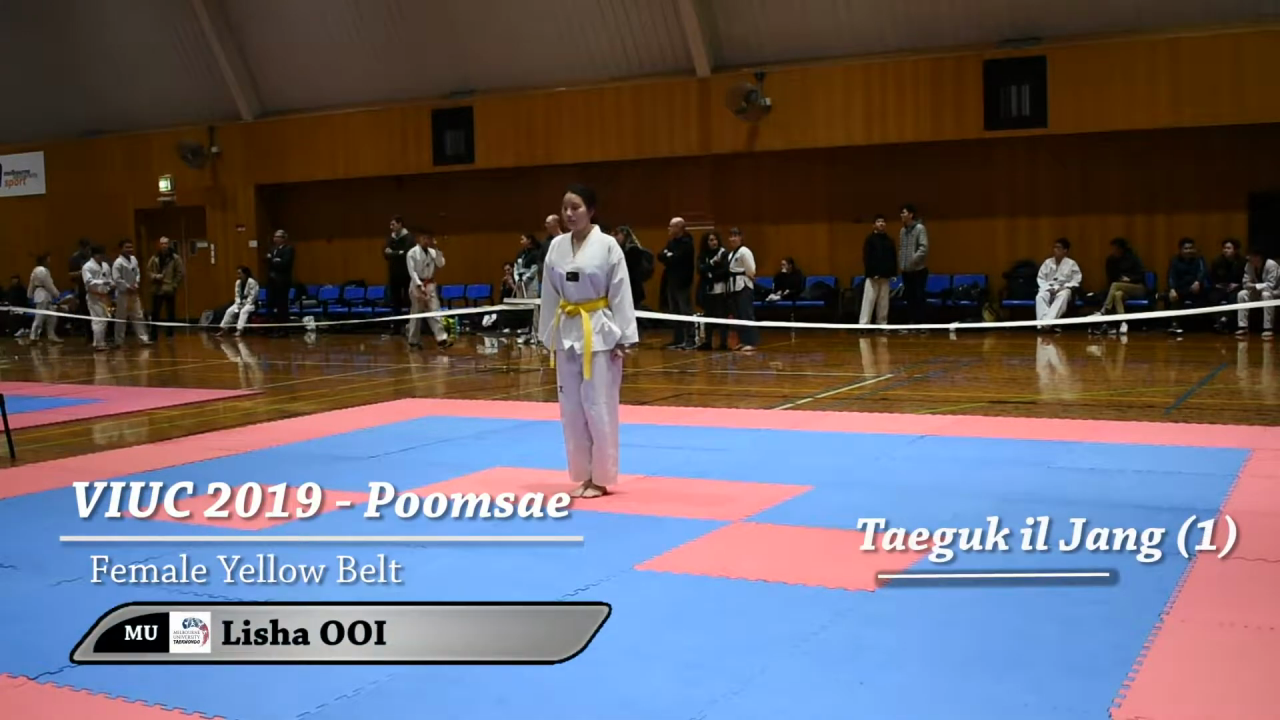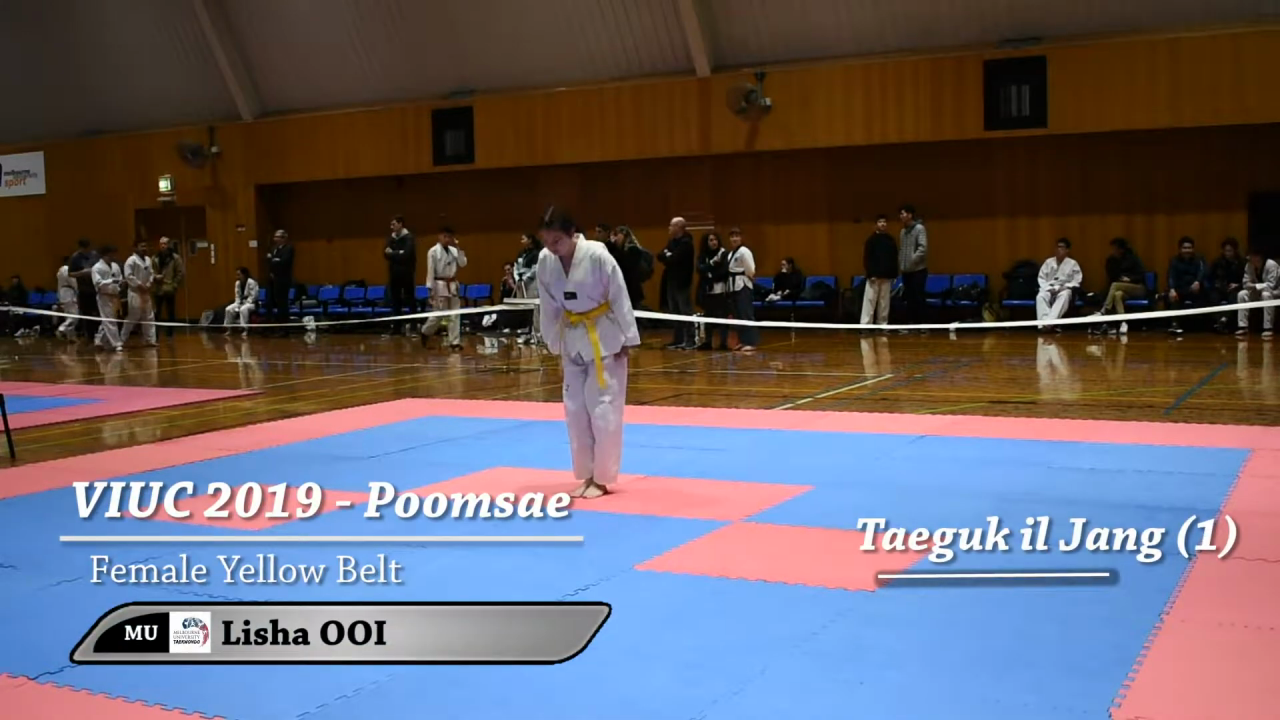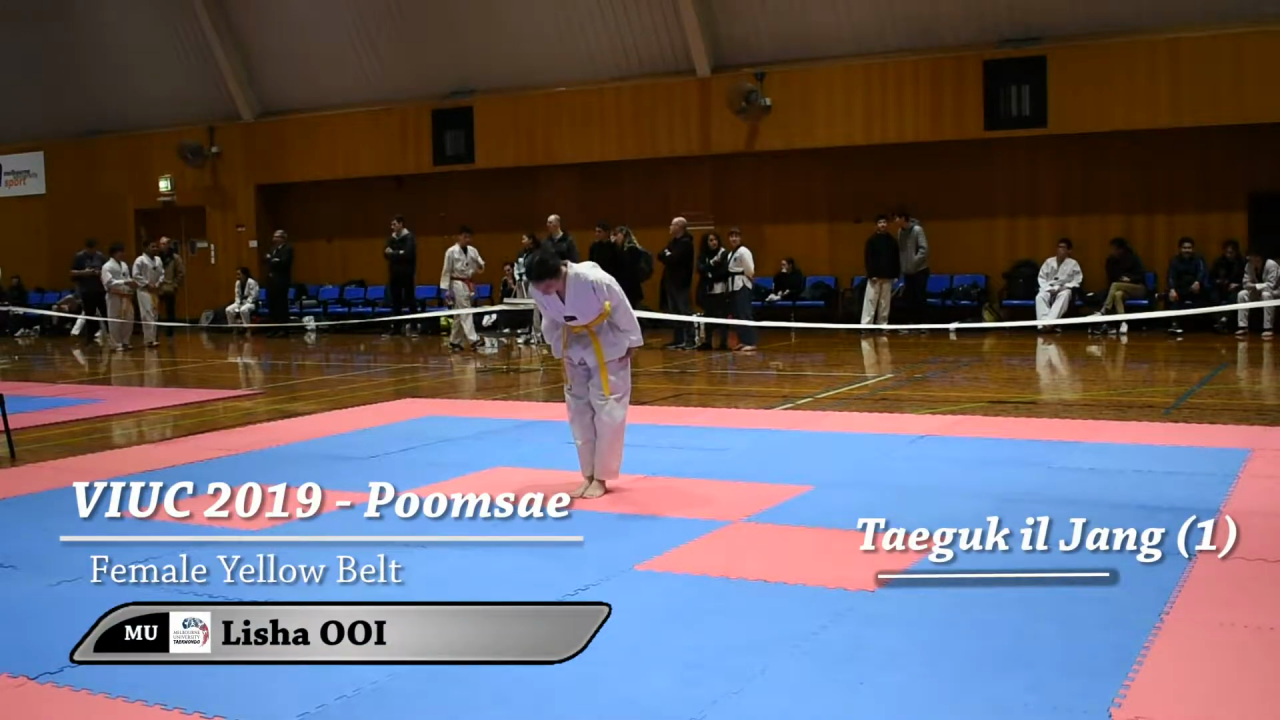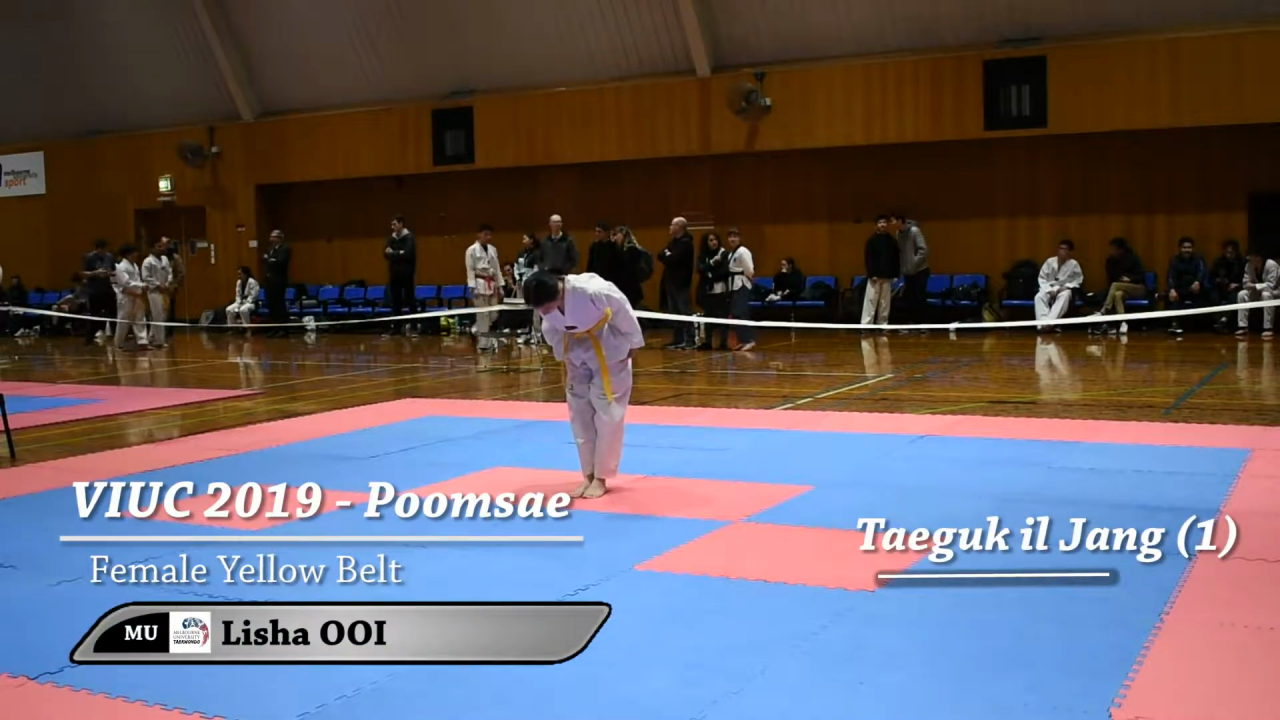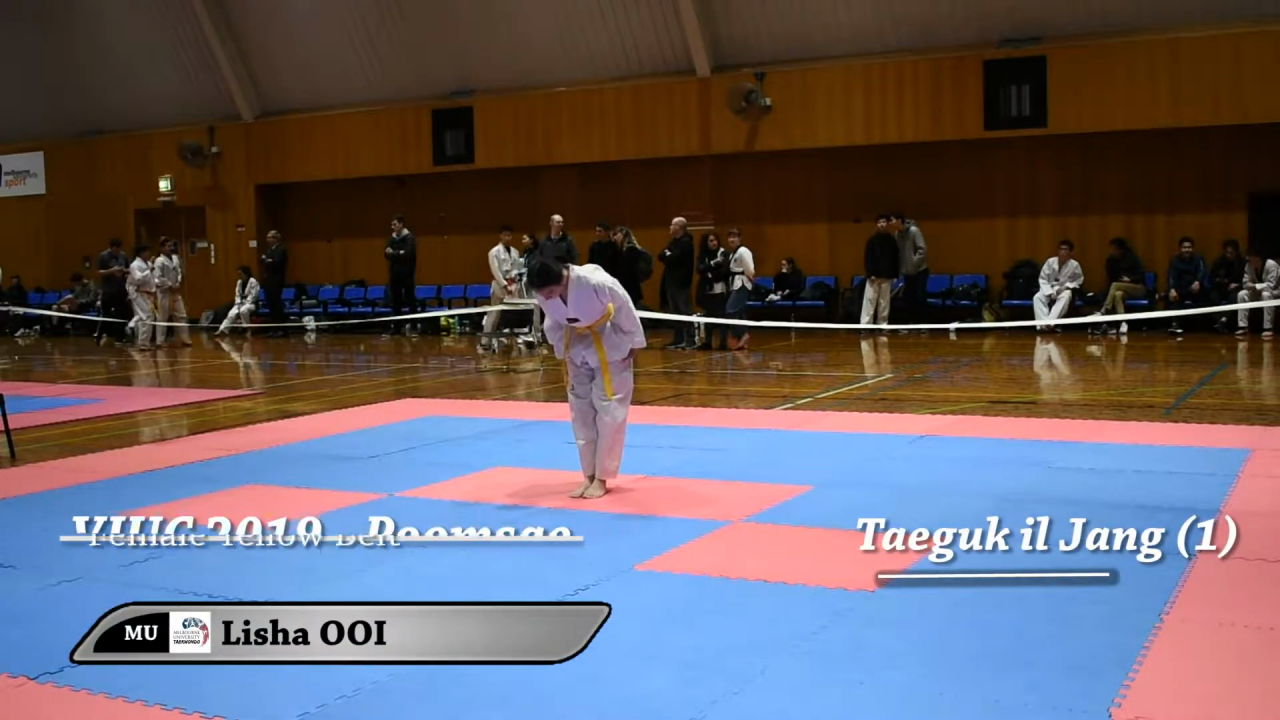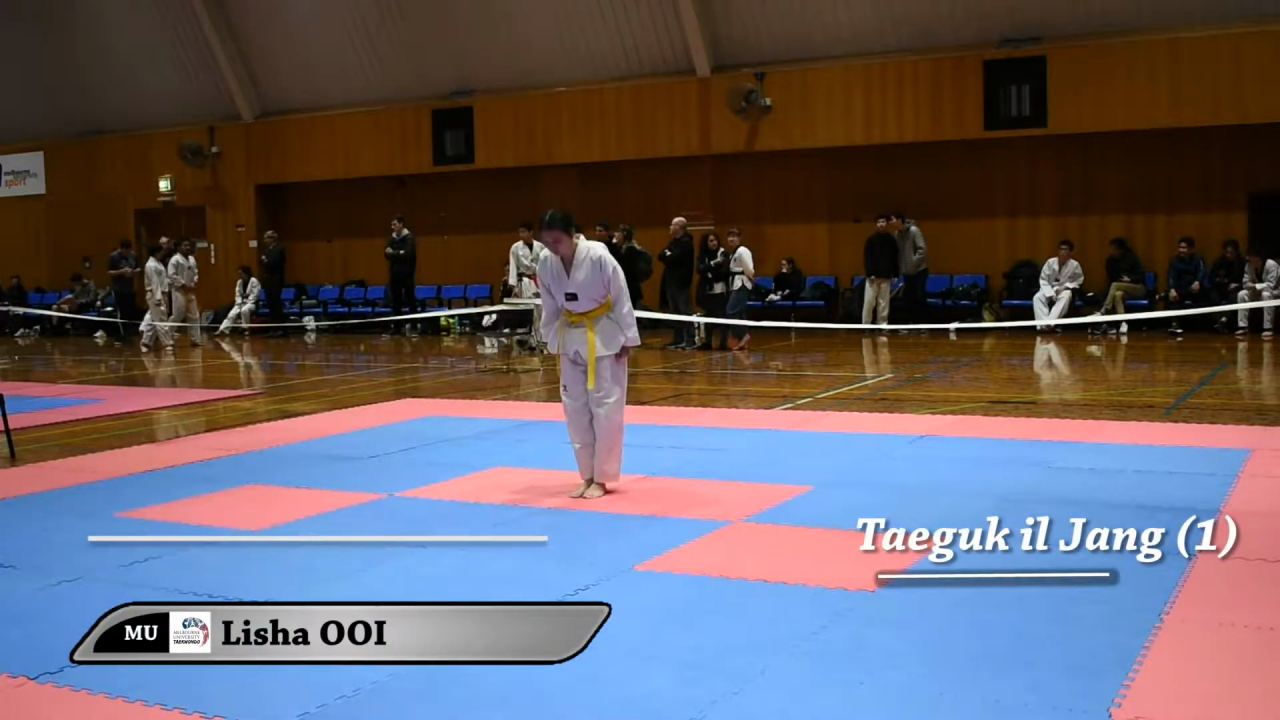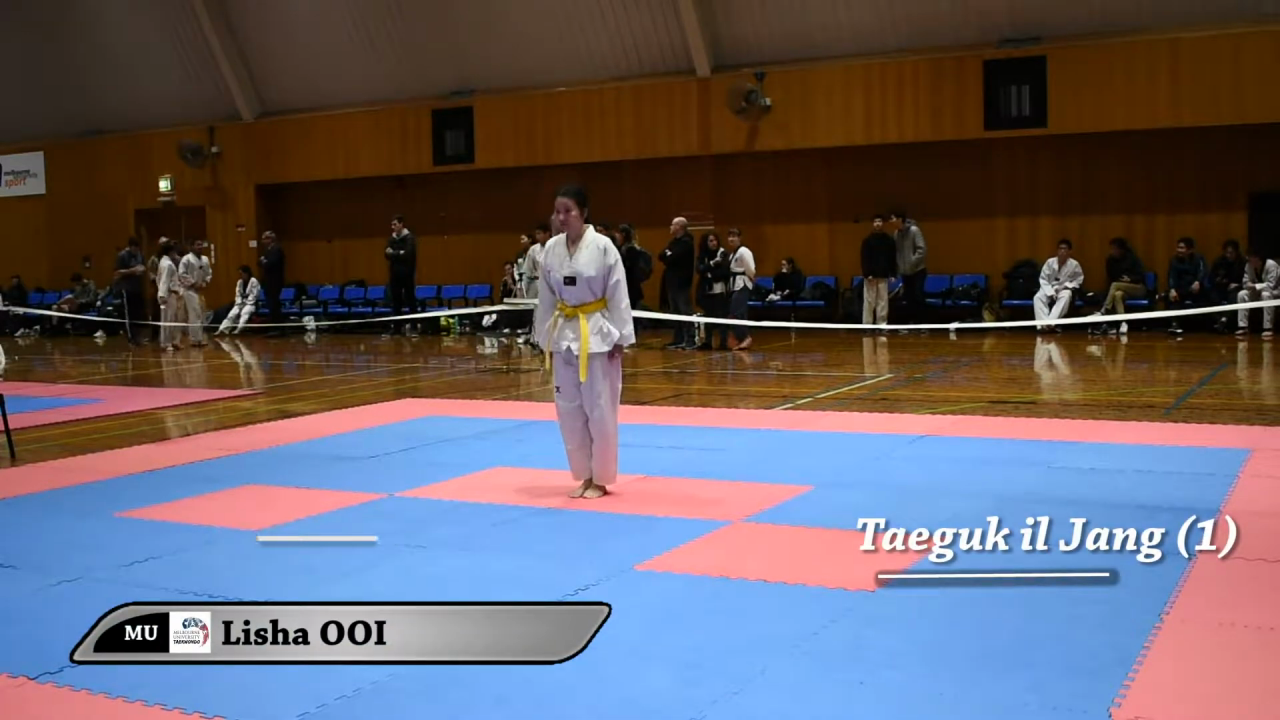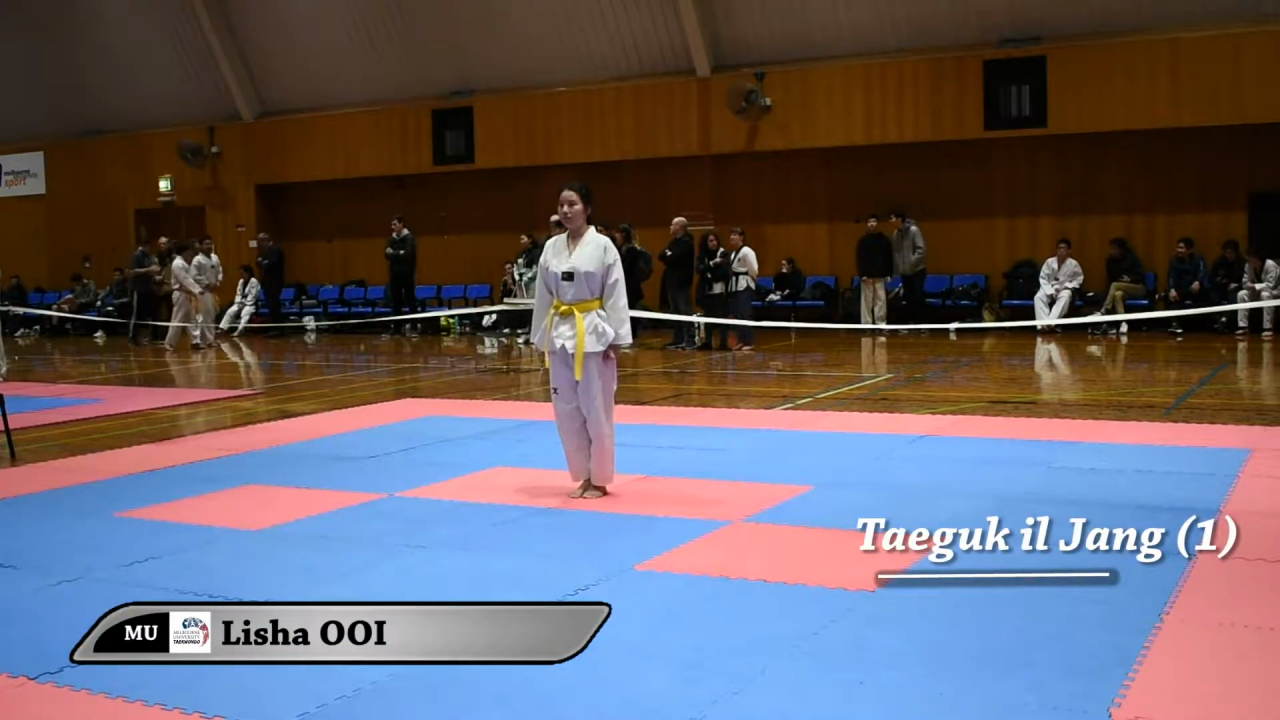
dt=0.3s
person 1, frame 1
left shoulder: (607, 245)
right shoulder: (556, 246)
left elbow: (621, 295)
right elbow: (549, 295)
left wrist: (622, 339)
right wrist: (550, 336)
left hip: (599, 333)
right hip: (567, 334)
left knee: (599, 407)
right knee: (571, 409)
left ankle: (601, 479)
right ankle: (584, 476)
person 1, frame 2
left shoulder: (598, 256)
right shoulder: (545, 262)
left elbow: (620, 301)
right elbow: (549, 308)
left wrist: (626, 342)
right wrist: (556, 343)
left hip: (604, 339)
right hip: (572, 339)
left knee: (604, 409)
right knee: (576, 410)
left ankle: (601, 478)
right ankle: (586, 476)
person 1, frame 3
left shoulder: (591, 278)
right shoulder: (539, 289)
left elbow: (621, 309)
right elbow: (551, 321)
left wrist: (630, 343)
right wrist: (561, 350)
left hip: (607, 343)
right hip: (575, 345)
left knee: (608, 408)
right knee: (578, 410)
left ankle: (601, 477)
right ankle: (588, 475)
person 1, frame 4
left shoulder: (590, 290)
right shoulder: (543, 302)
left elbow: (622, 310)
left wrist: (632, 344)
right wrist: (562, 351)
left hip: (608, 345)
right hip: (577, 347)
left knee: (607, 409)
right knee: (580, 410)
left ankle: (601, 477)
right ankle: (589, 475)
person 1, frame 5
left shoulder: (594, 281)
right shoulder: (544, 292)
left elbow: (625, 308)
left wrist: (633, 344)
right wrist: (563, 349)
left hip: (610, 343)
right hip: (578, 345)
left knee: (609, 409)
right knee: (581, 410)
left ankle: (602, 478)
right ankle: (589, 475)
person 1, frame 6
left shoulder: (599, 257)
right shoulder: (545, 263)
left elbow: (621, 301)
right elbow: (550, 307)
left wrist: (626, 341)
right wrist: (556, 342)
left hip: (603, 338)
right hip: (571, 338)
left knee: (606, 408)
right knee: (575, 410)
left ankle: (601, 478)
right ankle: (588, 475)
person 1, frame 7
left shoulder: (603, 246)
right shoulder: (551, 249)
left elbow: (618, 296)
right elbow: (546, 298)
left wrist: (620, 340)
right wrist: (546, 339)
left hip: (597, 335)
right hip: (563, 335)
left knee: (600, 410)
right knee: (568, 410)
left ankle: (600, 479)
right ankle: (584, 476)
person 1, frame 8
left shoulder: (603, 246)
right shoulder: (551, 247)
left elbow: (615, 296)
right elbow: (543, 296)
left wrist: (615, 340)
right wrist: (544, 339)
left hip: (593, 334)
right hip: (560, 334)
left knee: (596, 409)
right knee: (566, 410)
left ankle: (599, 479)
right ankle: (584, 476)
